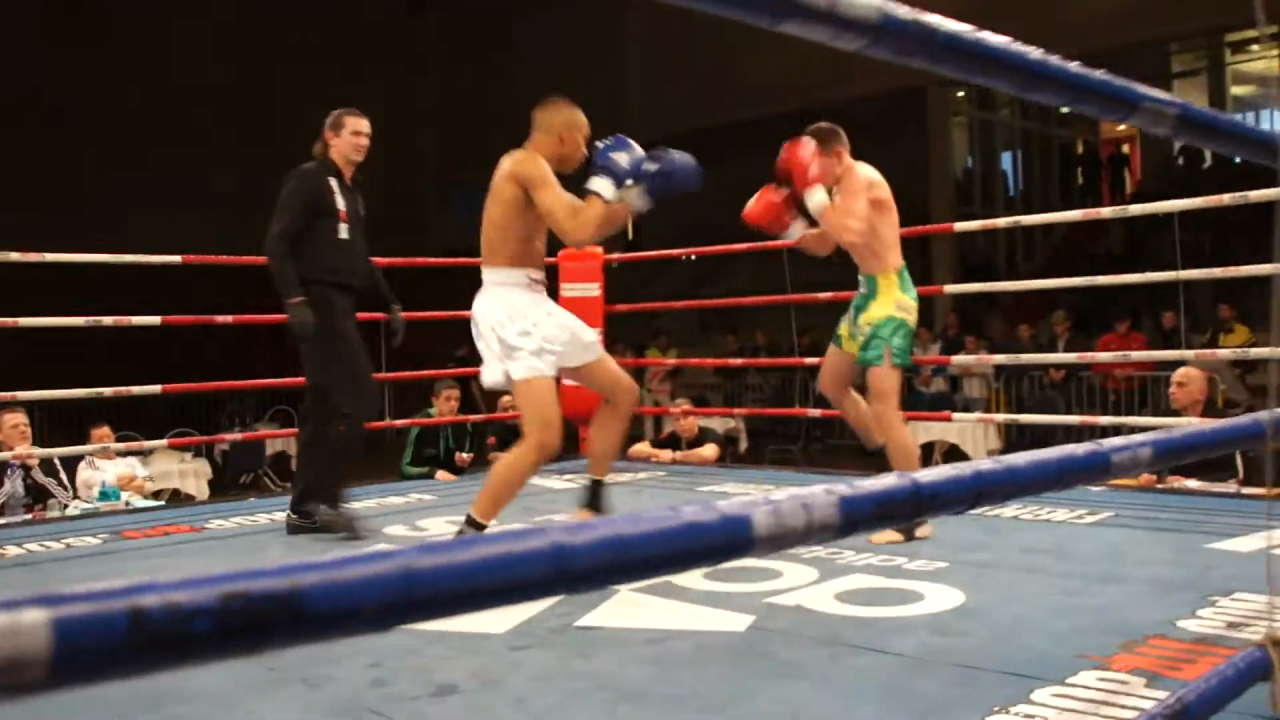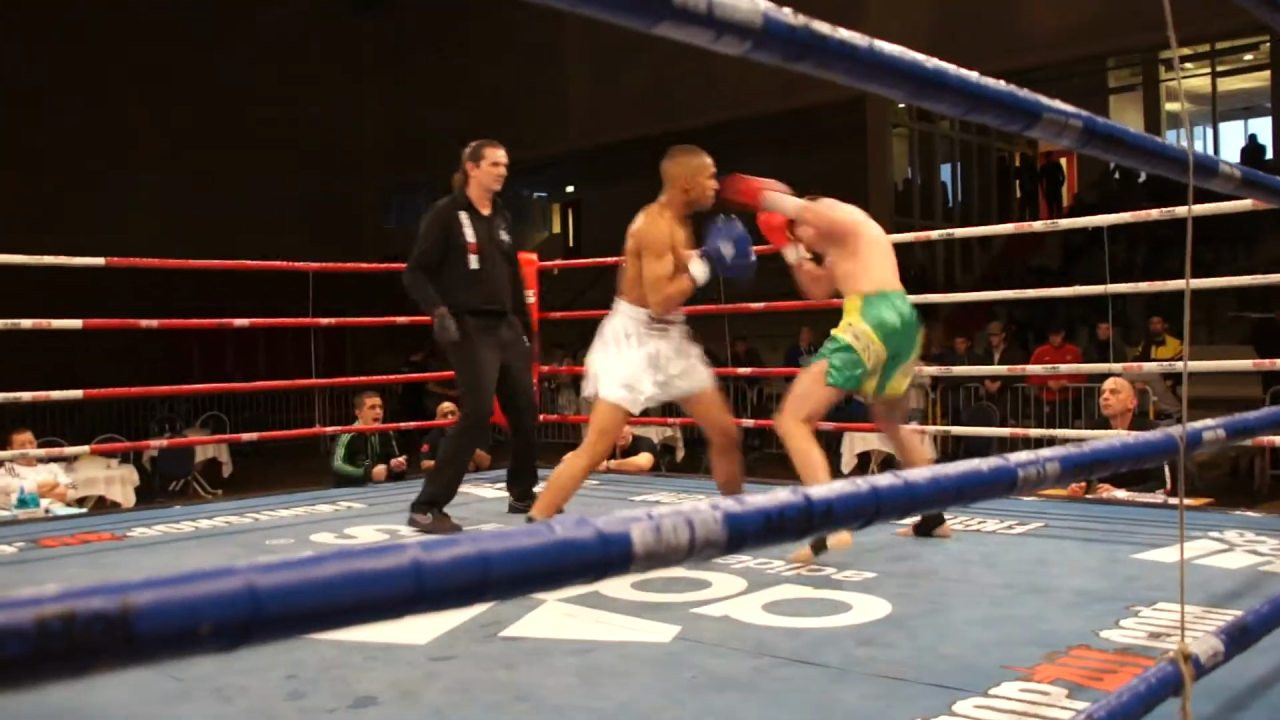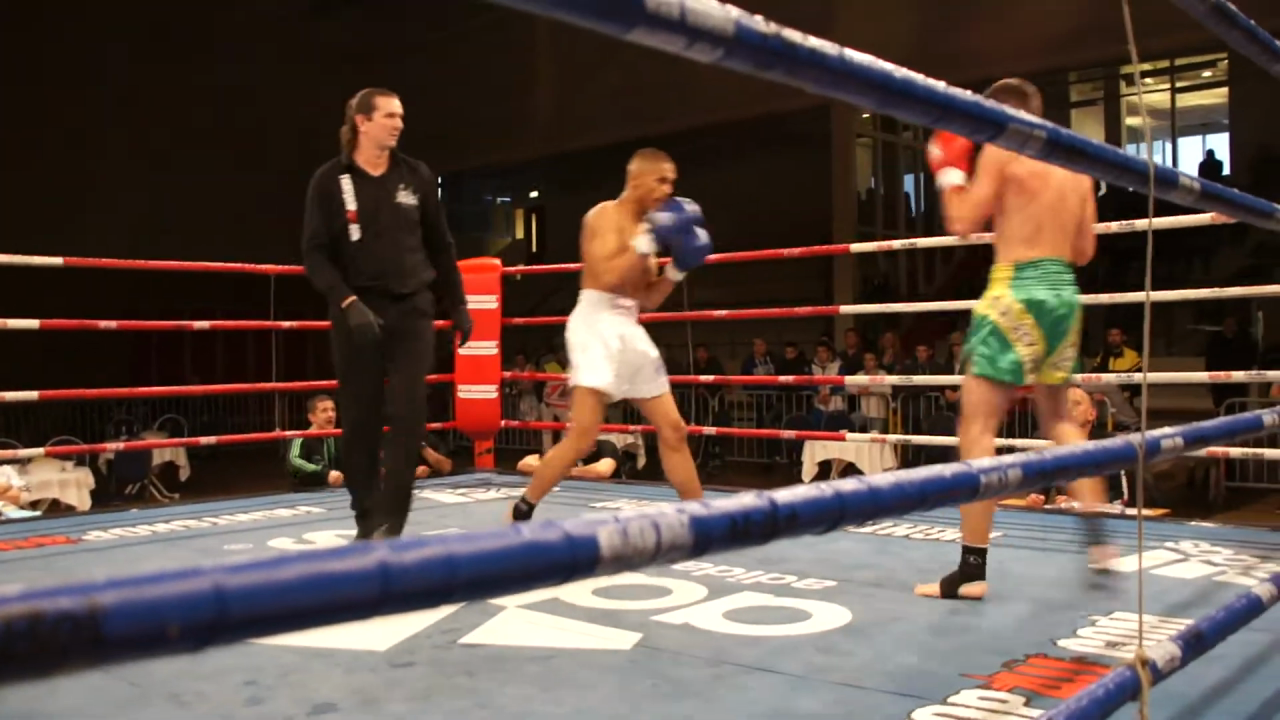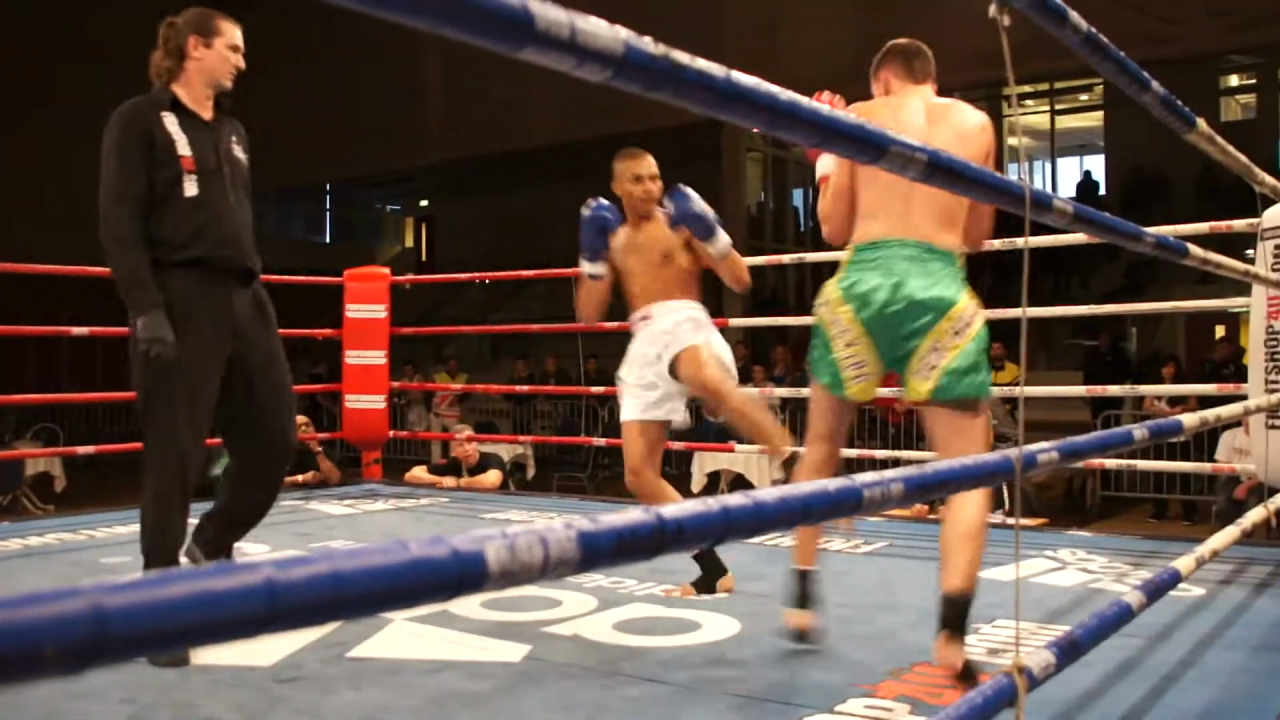
dt=1s
person 1, frame 1
left shoulder: (864, 180)
right shoulder: (839, 186)
left elbow: (849, 235)
right elbow: (822, 245)
left wrist: (813, 190)
right wrist: (784, 220)
left hip: (889, 293)
right hip: (869, 293)
left knee: (884, 405)
right knee: (830, 384)
left ankle: (913, 517)
right ankle: (888, 458)
person 1, frame 2
left shoulder: (828, 211)
right shoulder: (855, 221)
left elbow: (809, 210)
right elbow: (818, 290)
left wrist: (767, 197)
right wrist: (790, 249)
left hip: (868, 322)
right hip: (901, 316)
left knee: (791, 421)
right knee: (891, 423)
left ankle: (830, 532)
right ankle: (934, 516)
person 1, frame 3
left shoulder: (1000, 148)
left elbow: (965, 224)
right elbow: (1084, 251)
left wrist: (950, 169)
left hip: (1016, 293)
right hip: (1060, 292)
left knee: (976, 430)
right knee: (1061, 425)
left ankle: (972, 569)
right ankle: (1097, 534)
person 1, frame 4
left shoulder: (859, 121)
right shoulder: (977, 125)
left elbow: (831, 228)
left wrist: (827, 158)
left hip: (860, 286)
right hip: (940, 291)
left knee: (820, 450)
left ankle: (803, 597)
right ankle: (950, 633)
person 2, frame 1
left shoulder: (351, 190)
right shoulder: (308, 181)
right elbow: (277, 244)
left wrist: (390, 302)
right wrist: (295, 299)
left hip: (339, 303)
right hip: (316, 301)
left knee: (327, 405)
right knee: (358, 396)
left ankle: (306, 506)
right ankle: (325, 498)
person 2, frame 2
left shoulder: (502, 219)
right shoulder: (446, 214)
right elbow: (416, 273)
left wrist: (526, 332)
right wrist: (440, 312)
left hip: (503, 326)
right hip: (466, 328)
left knee: (525, 411)
right knee: (477, 413)
left ankle: (522, 493)
right ankle: (429, 507)
person 2, frame 3
left shoulder: (417, 177)
right shoulder: (330, 180)
left elbow: (440, 248)
right elbow: (314, 255)
left wrist: (458, 308)
right wrist: (349, 302)
left hip: (412, 310)
right hip: (357, 314)
left knee: (408, 415)
right knee: (360, 423)
left ankle: (388, 524)
right ankle: (368, 520)
person 2, frame 4
left shoulder: (233, 133)
right shoulder: (140, 120)
right elbow: (117, 221)
left wrist: (252, 297)
right wrist: (143, 309)
left hip: (245, 300)
right hip: (180, 301)
left knee: (273, 441)
right knee: (175, 456)
left ankle: (212, 542)
person 3, frame 1
left shoulder: (531, 169)
right shoulder: (525, 167)
left elbow: (593, 227)
right elbow: (579, 232)
left wrist: (647, 189)
right wrist: (606, 180)
left hip: (536, 307)
right hip: (510, 308)
left knee: (622, 392)
right knee: (543, 438)
left ankle: (593, 500)
right ankle: (467, 539)
person 3, frame 2
left shoulder: (677, 218)
right shoulder: (654, 227)
right elbow: (658, 301)
left wrist: (731, 257)
right wrist: (703, 264)
left hip: (668, 338)
right hip: (628, 338)
left knee: (726, 435)
right knee: (596, 450)
person 3, frame 3
left shoulder: (647, 223)
right shoulder: (603, 216)
right elbow: (607, 278)
left wrist: (679, 267)
right wrist: (651, 236)
left hip: (631, 332)
right hip: (596, 325)
left knee: (673, 431)
right knee: (583, 436)
right ankle: (522, 514)
person 3, frame 4
left shoulder: (682, 218)
right shoulder: (611, 238)
left elbow: (739, 281)
right elbow: (588, 314)
left wrist: (710, 232)
right wrist: (593, 256)
left hip: (687, 324)
right hip: (642, 345)
left knee: (704, 379)
right knee: (640, 476)
left ankle: (785, 454)
right ankle: (711, 566)
